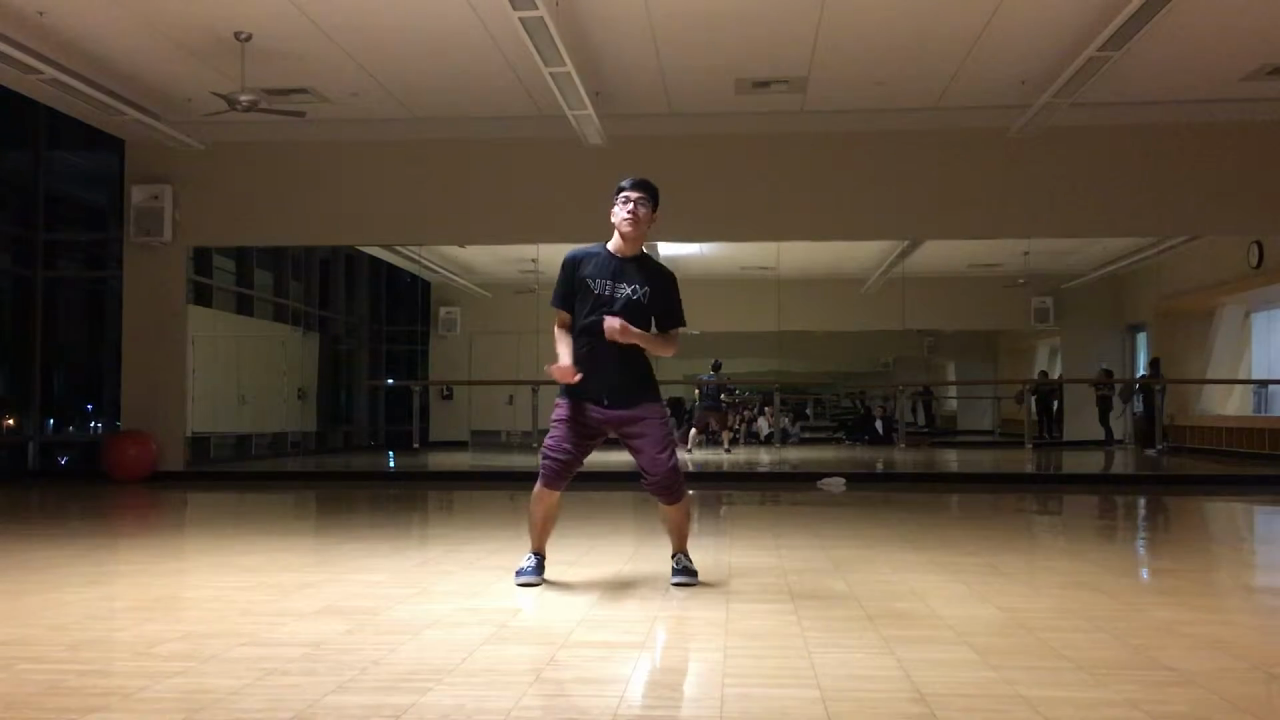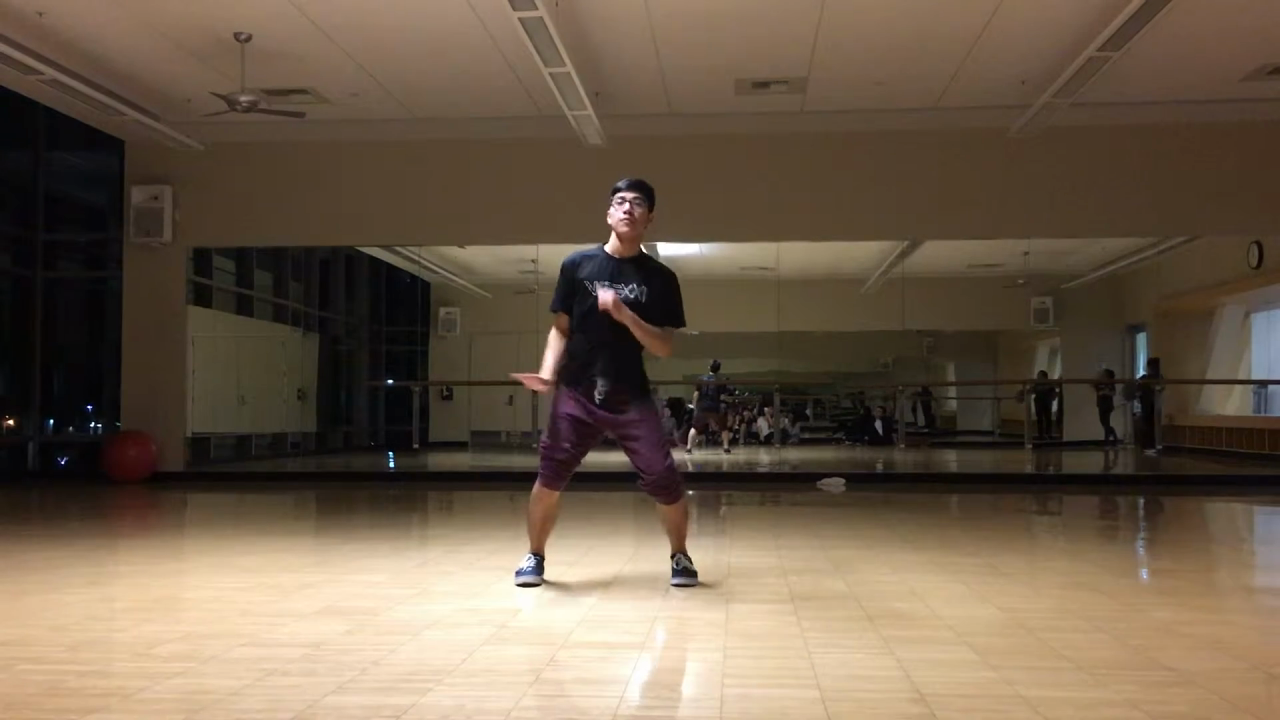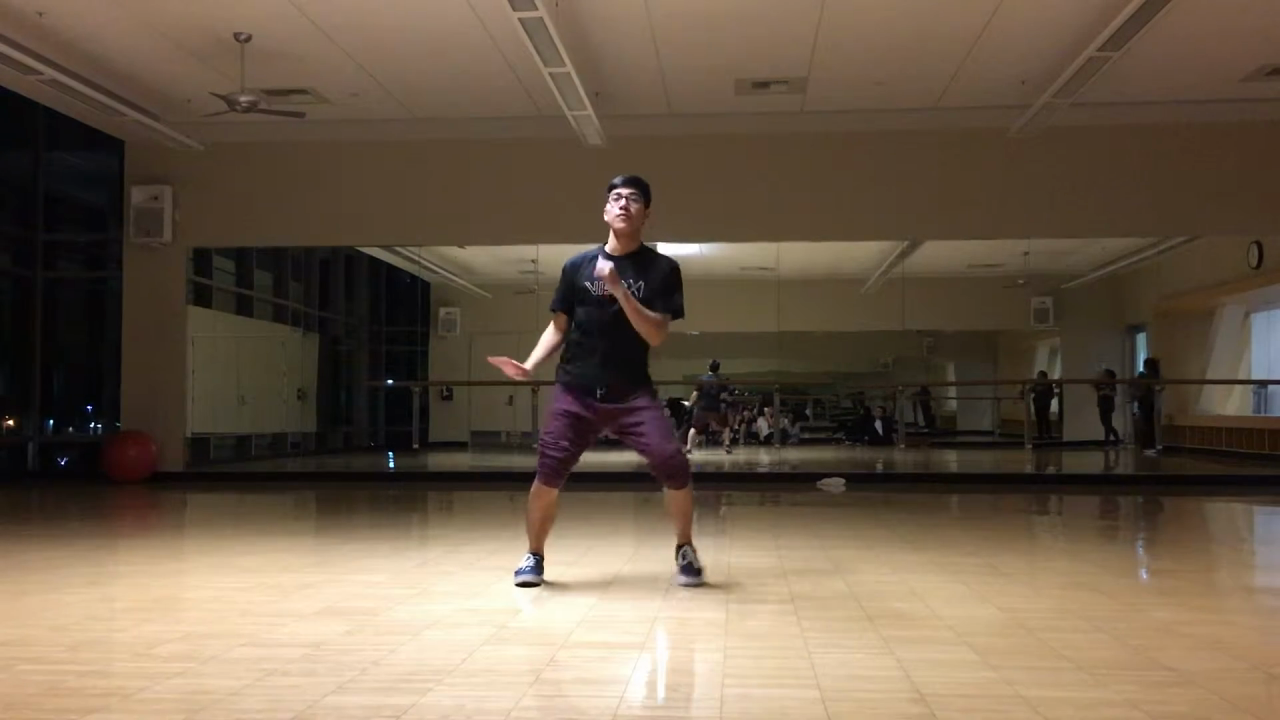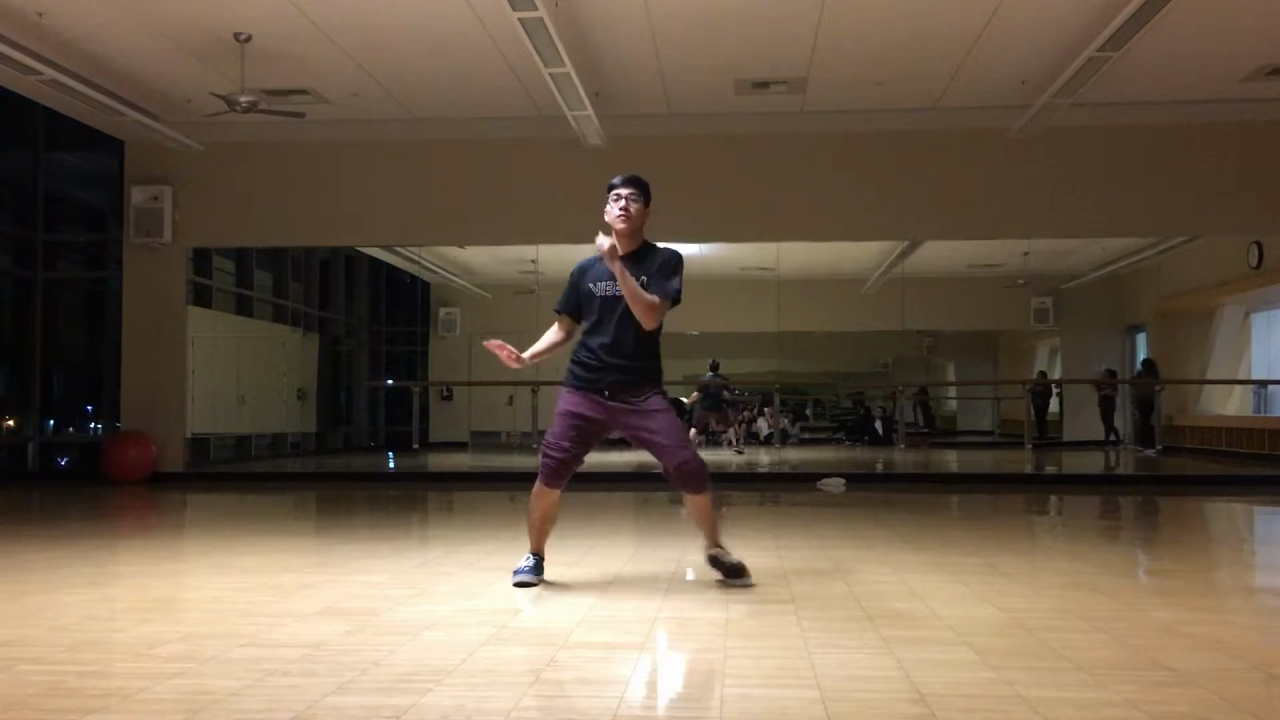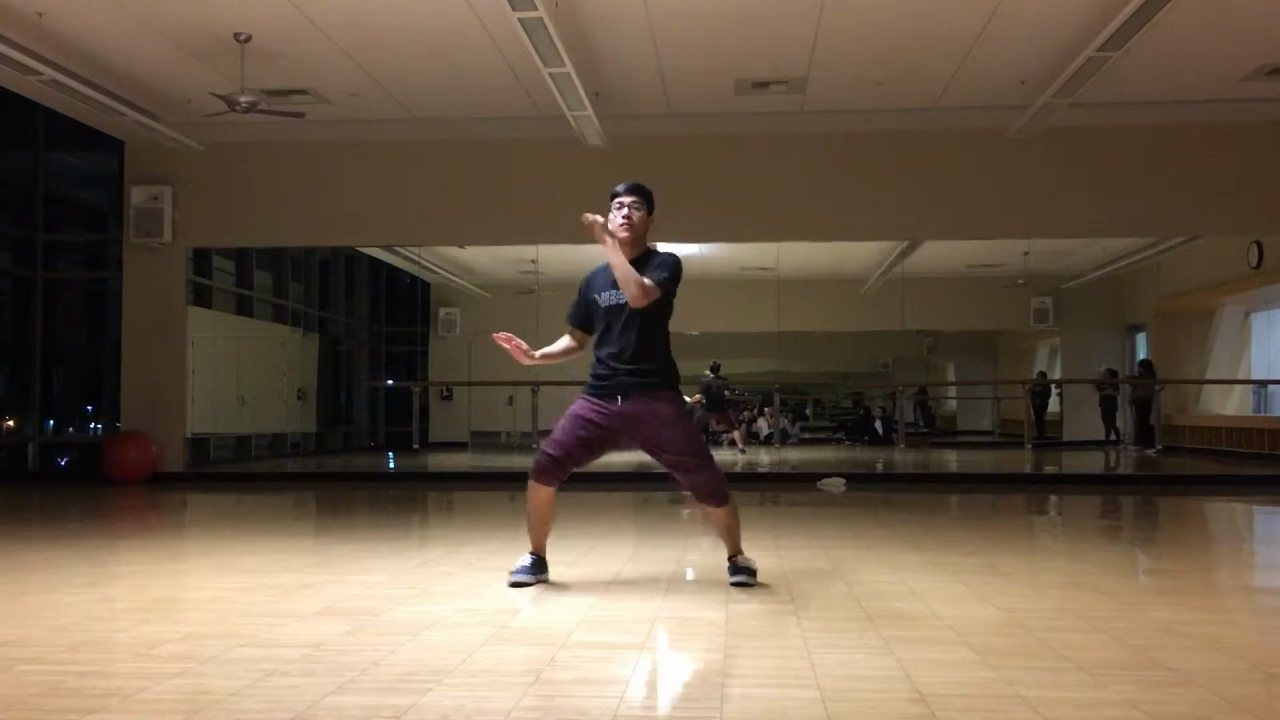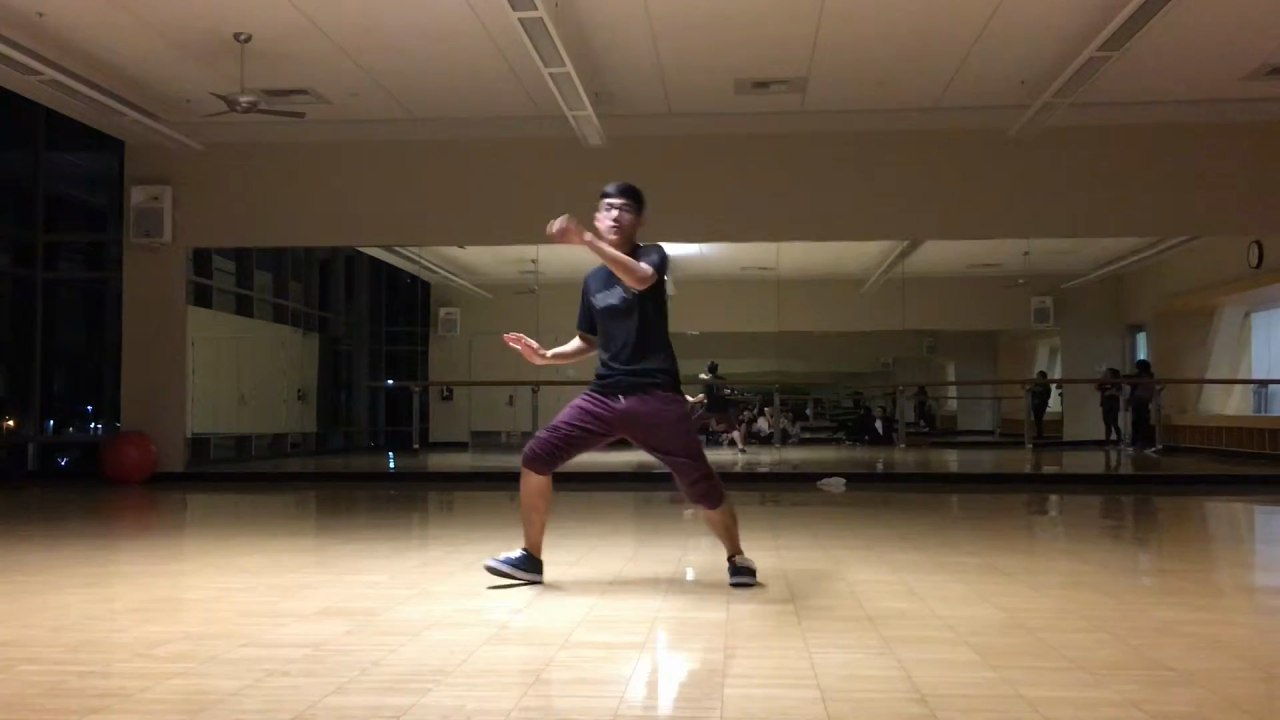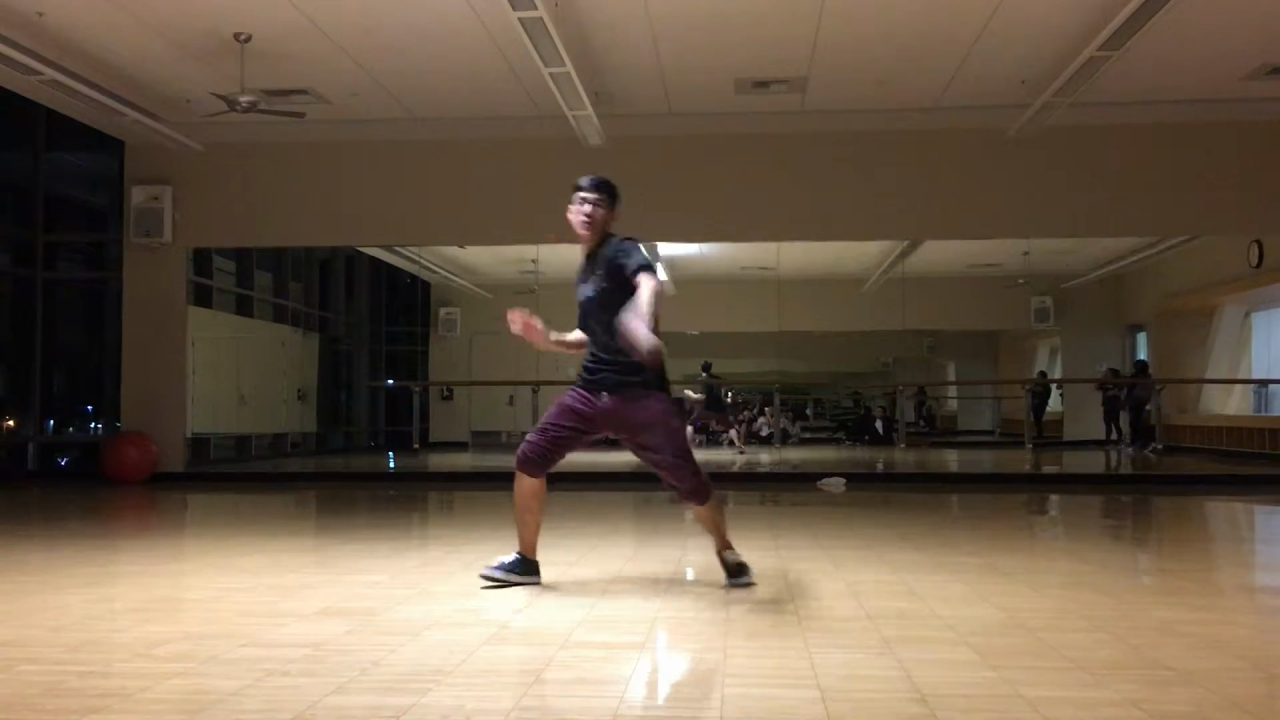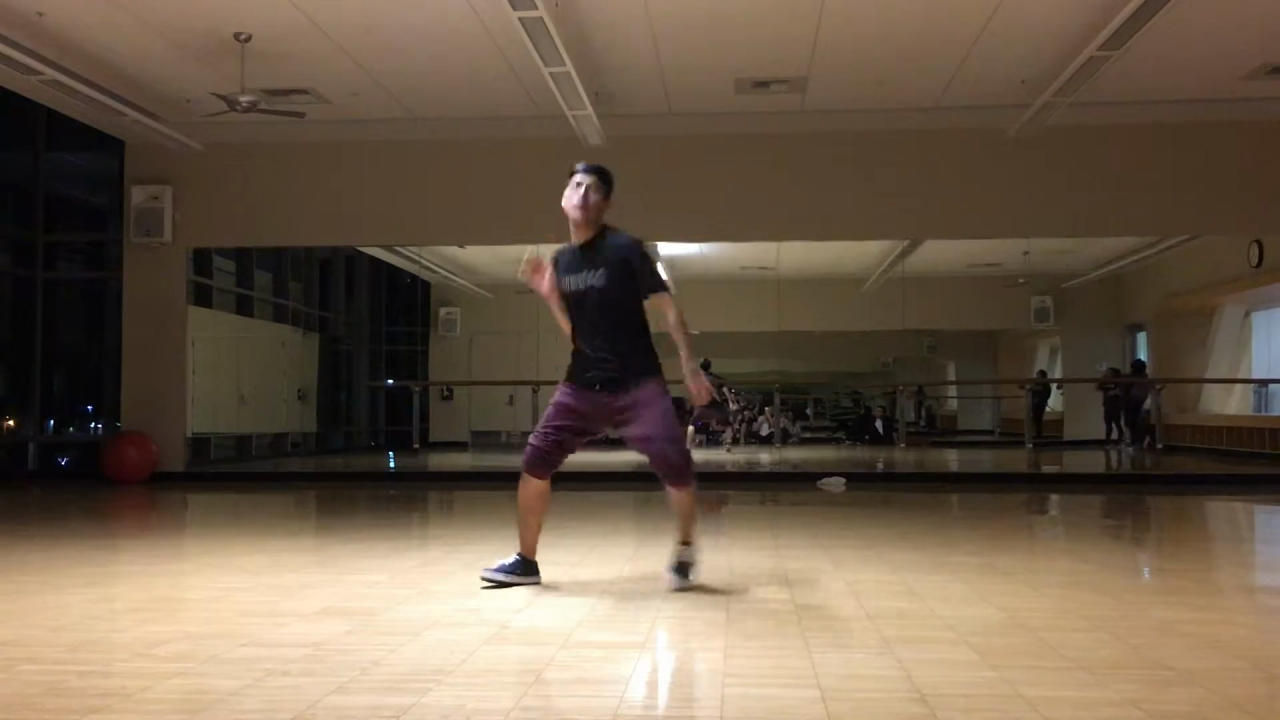
dt=0.1s
person 1, frame 1
left shoulder: (660, 278)
right shoulder: (578, 261)
left elbow: (669, 345)
right elbow: (562, 323)
left wrist: (633, 335)
right wrist: (563, 359)
left hip: (637, 397)
right hip: (581, 394)
left knee: (666, 479)
right knee: (553, 473)
left ankle: (680, 555)
right ankle: (535, 555)
person 1, frame 2
left shoulder: (660, 277)
right shoulder: (576, 265)
left elbow: (665, 345)
right elbow: (560, 327)
left wrist: (624, 314)
right wrist: (546, 372)
left hip: (631, 398)
right hip: (576, 393)
left knee: (663, 479)
right knee: (551, 473)
left ankle: (680, 555)
right ankle: (534, 556)
person 1, frame 3
left shoulder: (662, 268)
right shoulder: (578, 265)
left elbow: (656, 334)
right elbow: (559, 326)
left wrist: (618, 289)
right wrist: (529, 364)
left hip: (630, 391)
right hip: (575, 390)
left knee: (672, 462)
right knee: (550, 472)
left ankle: (685, 548)
right ankle: (534, 555)
person 1, frame 4
left shoulder: (665, 261)
right shoulder: (585, 269)
left elbow: (651, 318)
right elbow: (564, 327)
left wrist: (618, 268)
right wrist: (526, 356)
left hip: (642, 392)
right hip: (586, 389)
left knee: (689, 468)
right knee: (552, 470)
left ankle: (716, 551)
right ankle: (534, 556)
person 1, frame 5
left shoulder: (665, 263)
right shoulder: (594, 280)
left elbow: (639, 295)
right elbow: (576, 339)
left wrist: (609, 245)
right wrist: (536, 356)
left hip: (654, 397)
right hip: (601, 396)
left knee: (707, 482)
right knee: (546, 466)
left ankle: (737, 556)
right ankle: (537, 558)
person 1, frame 6
left shoulder: (650, 257)
right shoulder: (592, 280)
left elbow: (638, 278)
left wrist: (585, 240)
right wrist: (545, 356)
left hip: (655, 394)
right hip: (604, 395)
left knee: (701, 484)
right knee: (536, 456)
left ankle: (736, 556)
right ankle: (530, 556)
person 1, frame 7
left shoulder: (623, 251)
right shoulder: (581, 270)
left elbow: (649, 285)
left wrist: (639, 322)
right wrist: (548, 339)
left hip: (641, 390)
right hip: (590, 390)
left knee: (686, 479)
right knee: (531, 460)
left ankle: (727, 552)
right ankle: (525, 559)
person 1, frame 8
left shoulder: (624, 248)
right shoulder: (561, 260)
left elbow: (667, 306)
right elbow: (573, 328)
left wrist: (689, 366)
right wrist: (549, 293)
left hip: (636, 382)
right hip: (582, 384)
left knee: (673, 461)
right knee: (536, 462)
left ankle: (685, 549)
right ankle: (526, 561)
